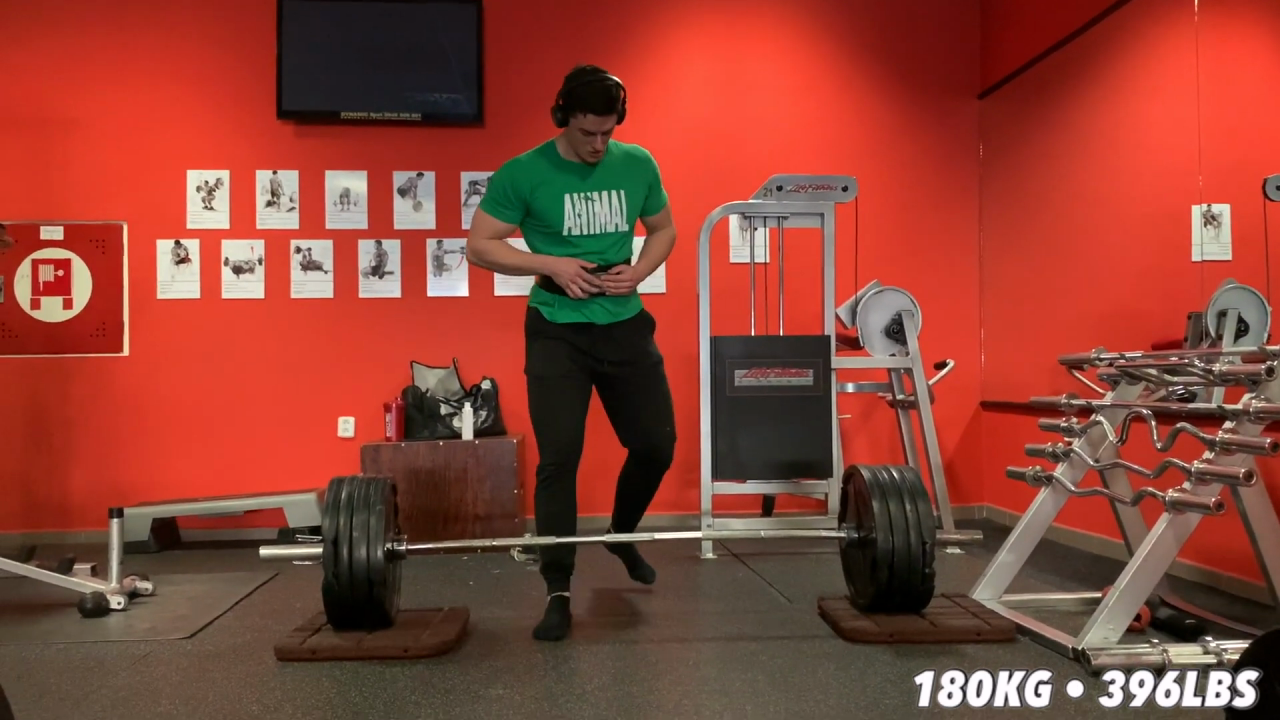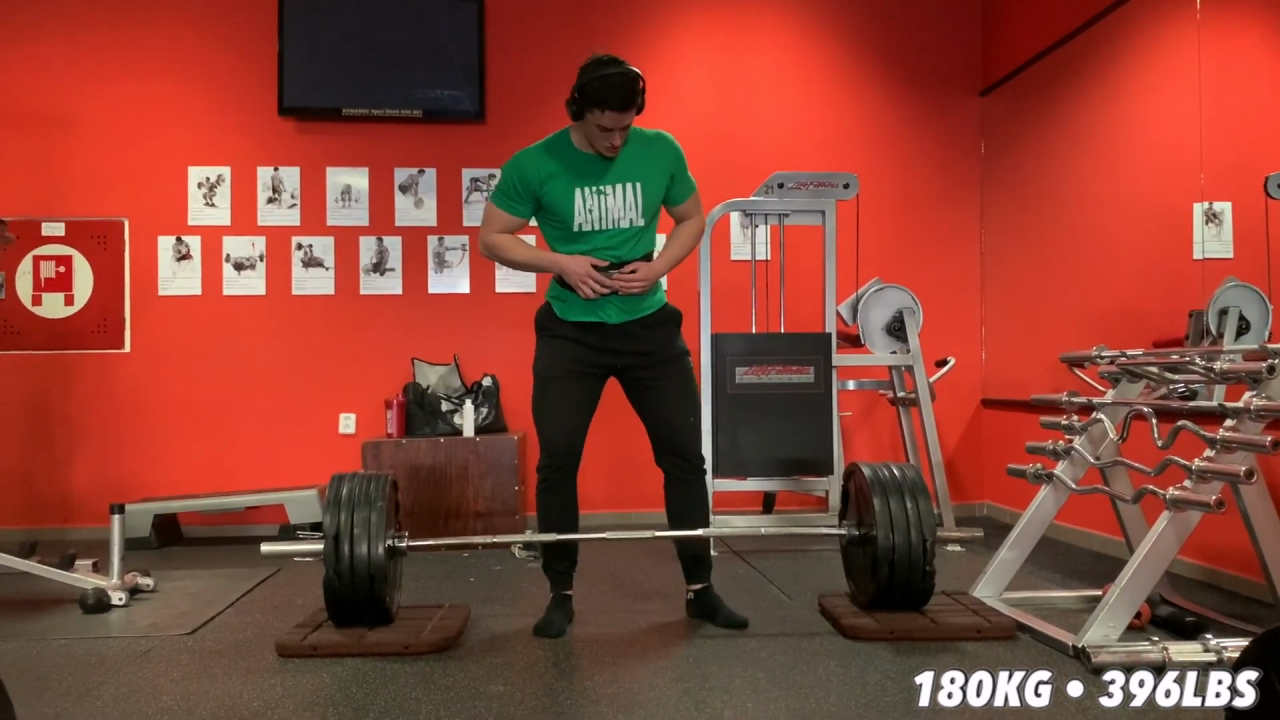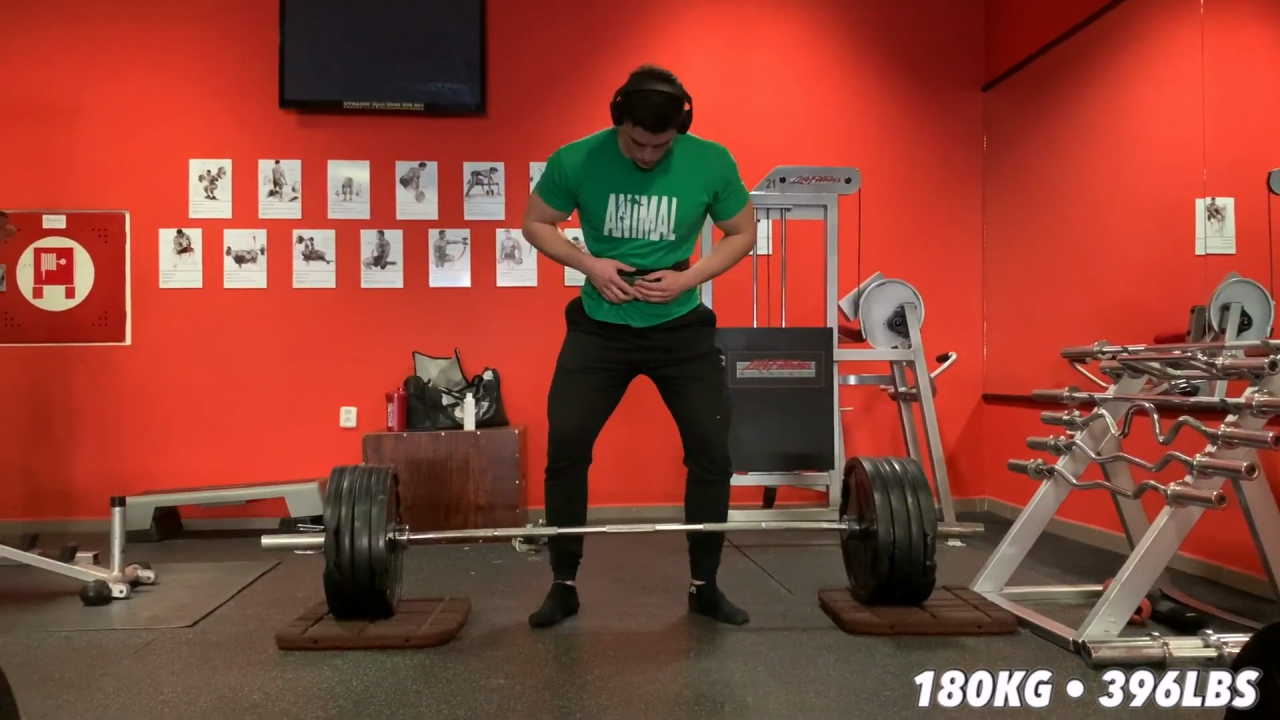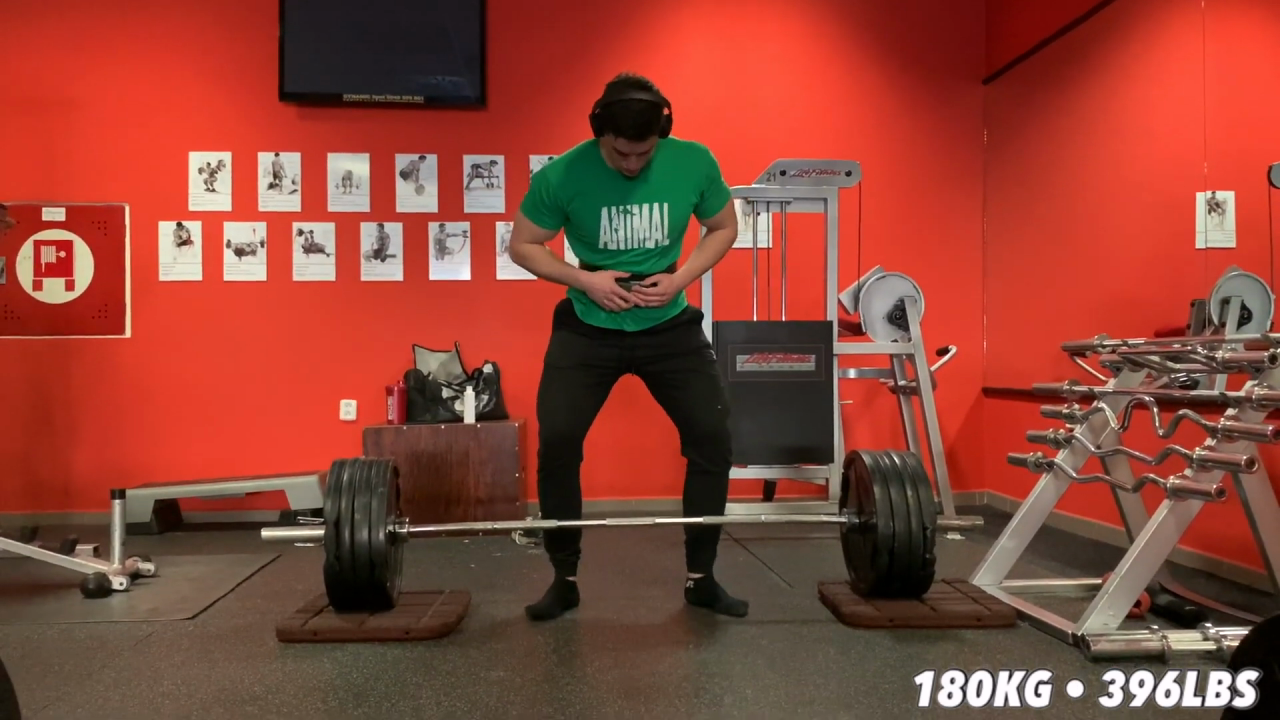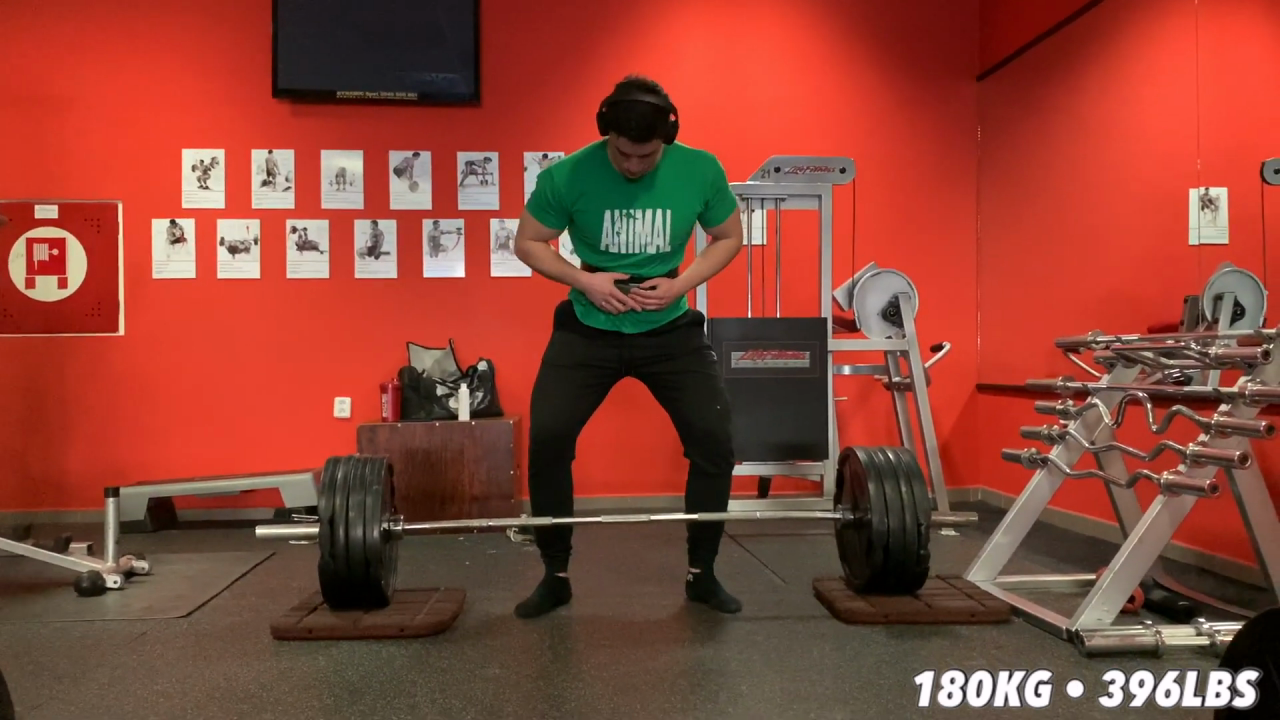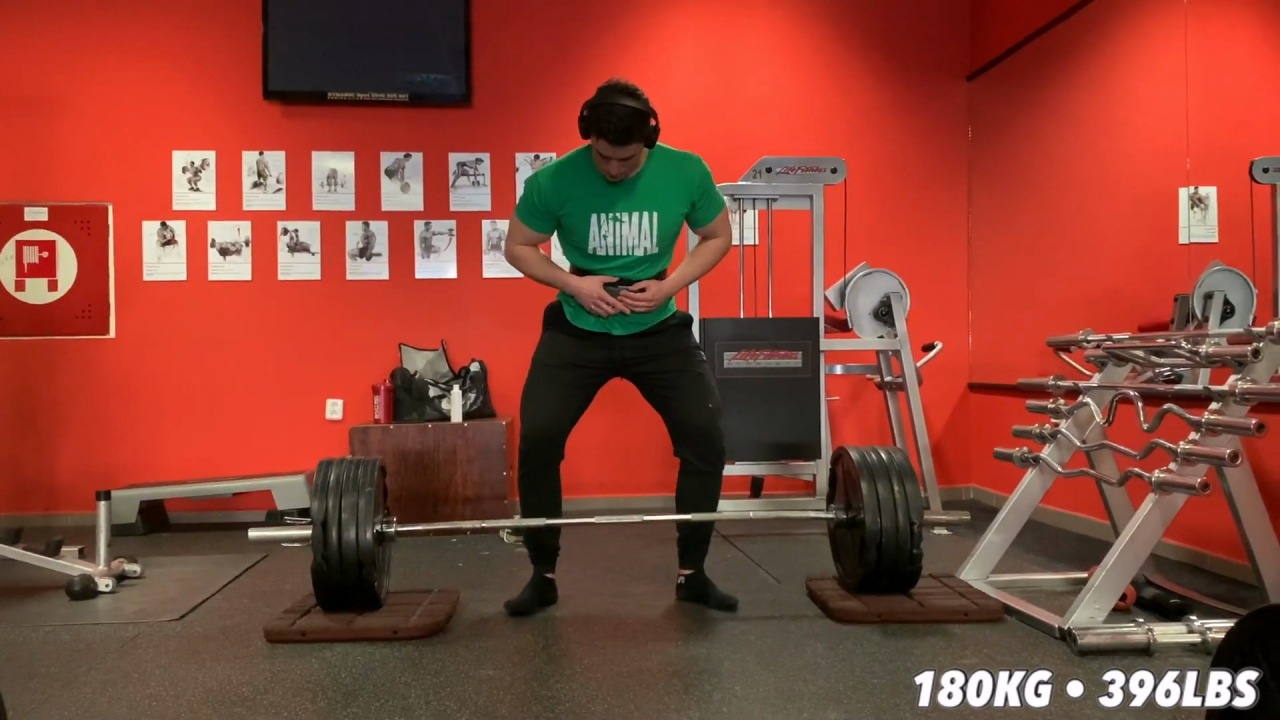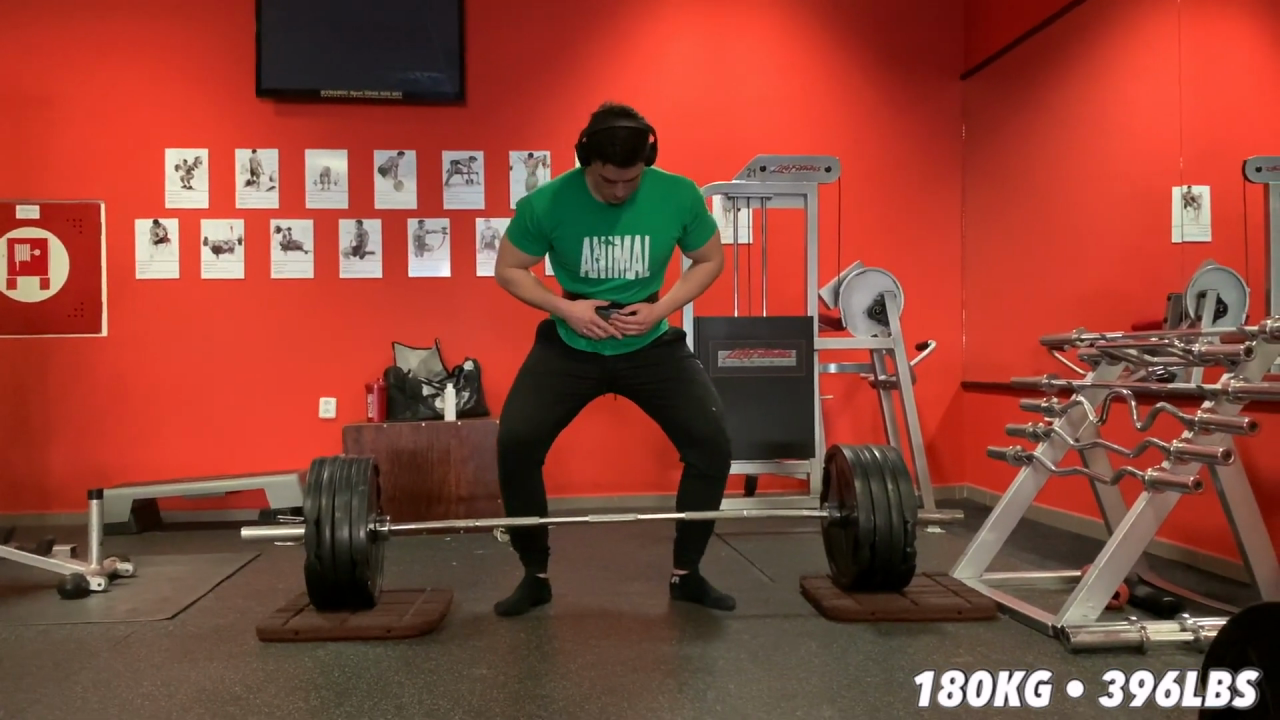
dt=0.4s
person 1, frame 1
left shoulder: (638, 165)
right shoulder: (522, 174)
left elbow: (664, 229)
right elbow: (479, 246)
left wrist: (639, 270)
right wrist: (551, 264)
left hip: (628, 327)
right hip: (558, 331)
left knee: (657, 446)
right knee: (559, 458)
left ankle: (621, 534)
right ankle: (558, 593)
person 1, frame 2
left shoulder: (662, 152)
right shoulder: (533, 165)
left elbow: (692, 220)
right elbow: (492, 237)
left wrist: (658, 266)
right wrist: (561, 263)
left hip: (648, 325)
right hip: (571, 329)
left knee: (684, 454)
right knee: (557, 458)
left ankle: (699, 589)
right ankle: (561, 593)
person 1, frame 3
left shoulder: (713, 163)
right shoulder: (575, 161)
left elbow: (743, 233)
right elbow: (535, 224)
left wrist: (689, 276)
right wrist: (589, 263)
left hip: (681, 327)
right hip: (599, 326)
left knee: (711, 451)
right knee: (566, 446)
left ankle: (704, 585)
right ankle: (563, 584)
person 1, frame 4
left shoulder: (695, 163)
right shoulder: (560, 177)
left elbow: (724, 228)
right elbow: (522, 246)
left wrist: (680, 277)
right wrist: (584, 278)
left hip: (670, 327)
right hip: (588, 328)
left knee: (712, 438)
right knee: (557, 442)
left ankle: (700, 577)
right ankle: (565, 579)
person 1, frame 5
left shoulder: (702, 171)
right shoulder: (566, 177)
left elbow: (730, 237)
right elbow: (527, 242)
left wrist: (681, 283)
right wrist: (582, 280)
left hip: (670, 329)
right hip: (587, 330)
left knee: (714, 442)
right knee: (547, 439)
left ankle: (700, 572)
right ankle: (555, 576)
person 1, frame 6
left shoulder: (687, 172)
right shoulder: (552, 182)
left elbow: (718, 237)
right elbow: (517, 247)
left wrist: (670, 285)
right wrist: (572, 283)
left hip: (659, 329)
right hip: (577, 331)
left knee: (705, 438)
right knee: (538, 440)
left ankle: (691, 573)
right ankle: (543, 576)
person 1, frame 7
left shoulder: (680, 195)
right shoulder: (545, 204)
left elbow: (710, 261)
right elbow: (507, 270)
left wrist: (661, 308)
right wrist: (565, 307)
left hip: (651, 347)
right hip: (569, 348)
left knee: (712, 443)
right knee: (516, 443)
left ankle: (685, 572)
right ankle: (535, 575)
